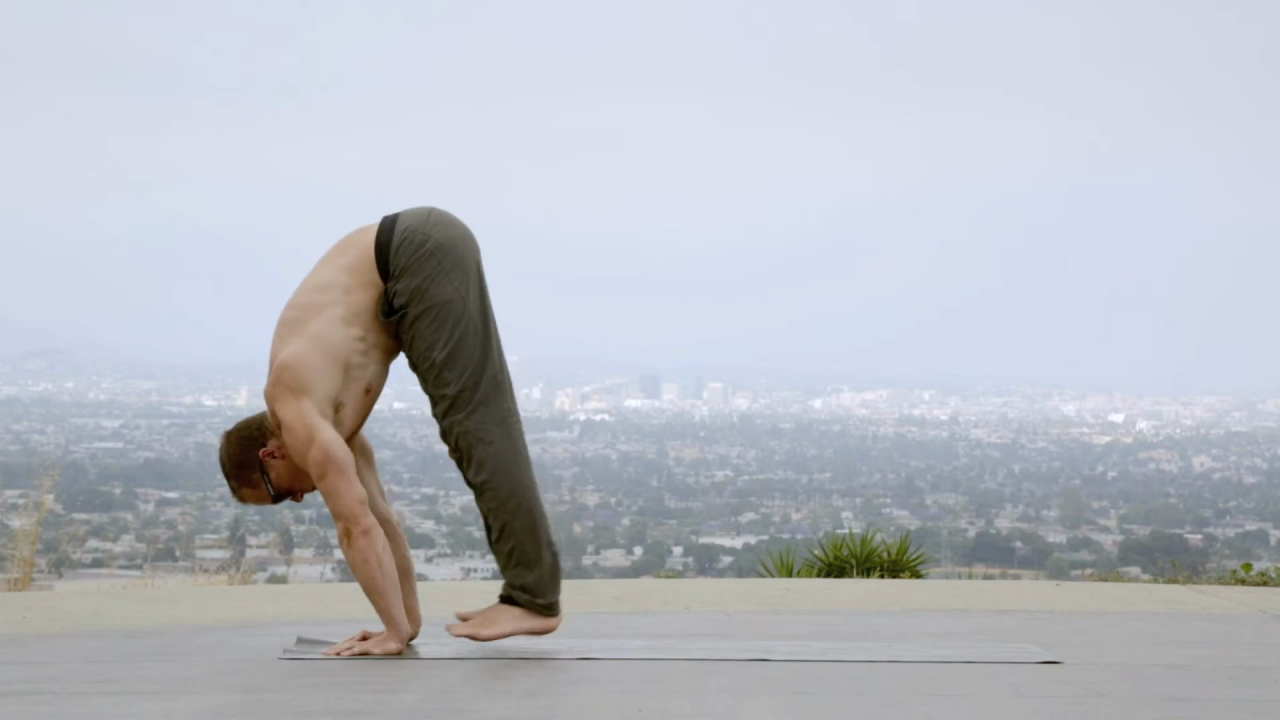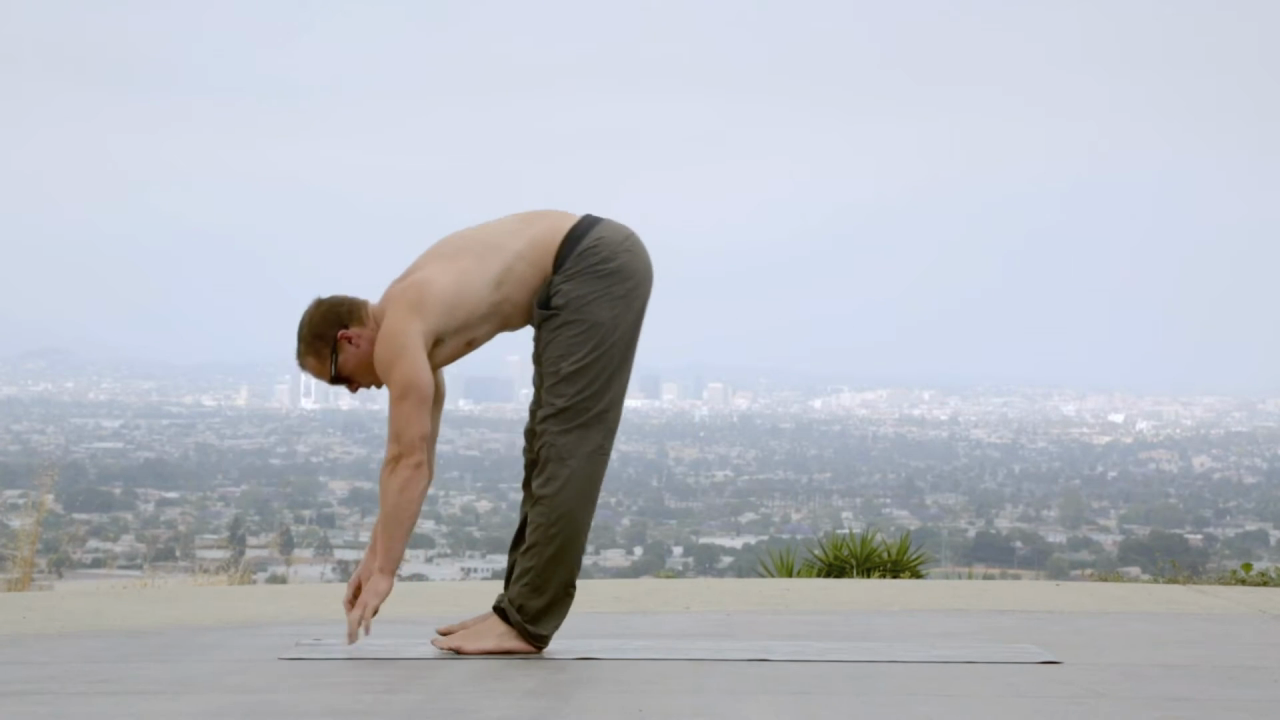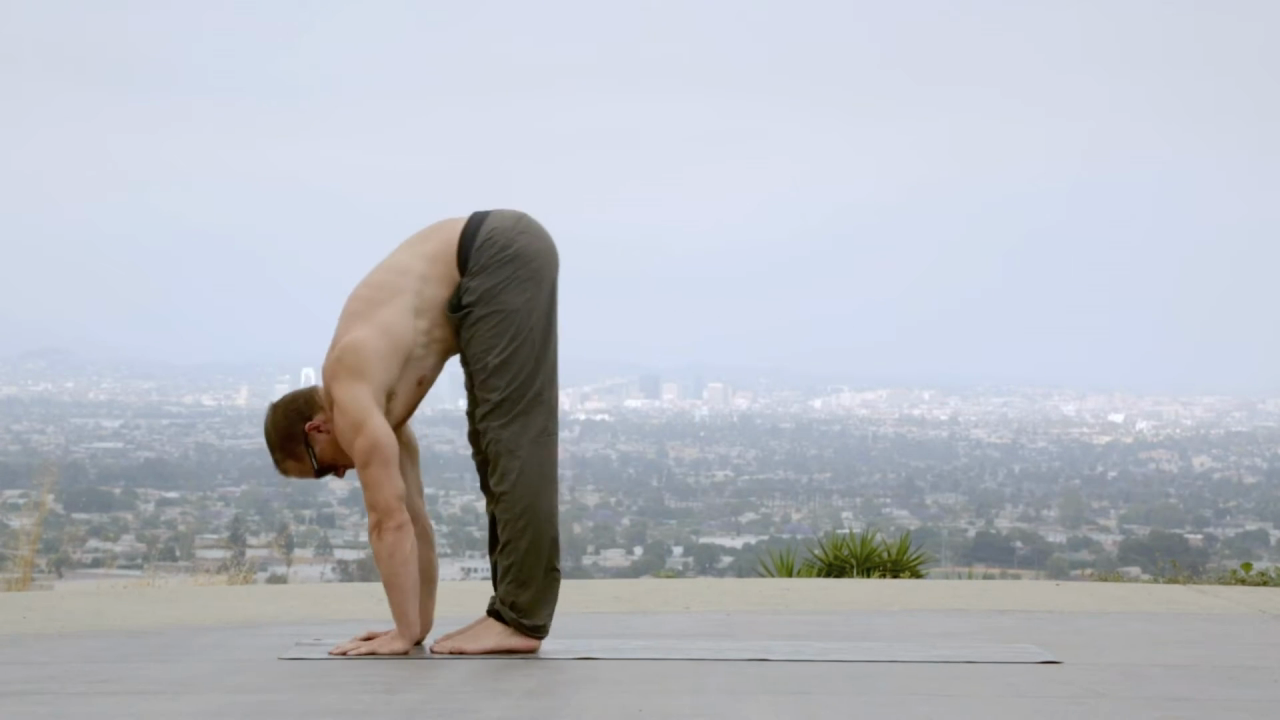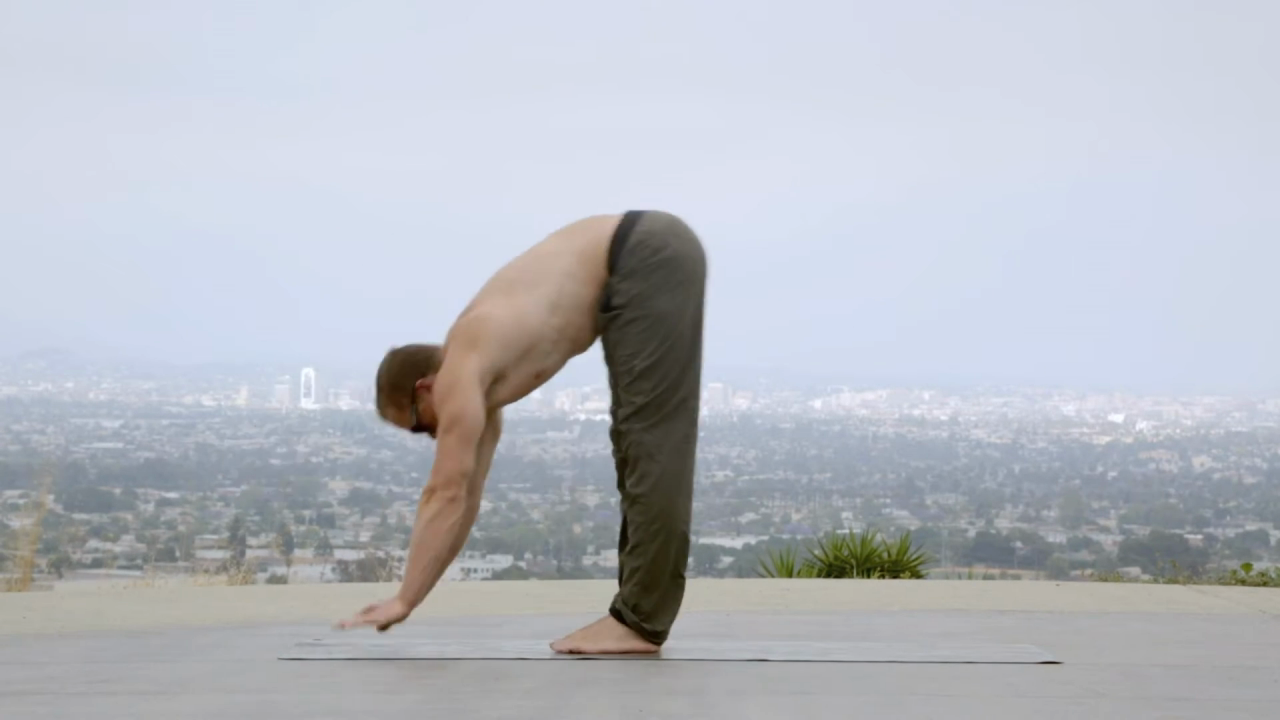
dt=0.5s
person 1, frame 1
left shoulder: (295, 419)
right shoulder: (329, 416)
left elbow: (357, 528)
right elbow: (378, 520)
left wrist: (397, 632)
right wrist: (408, 621)
left hip: (426, 251)
right hip: (433, 251)
left knee: (476, 428)
right knee: (474, 431)
left ankle: (532, 597)
right ankle: (528, 593)
person 1, frame 2
left shoulder: (395, 335)
right shoulder: (417, 332)
left elbow: (408, 459)
right elbow: (414, 457)
left wrist: (384, 571)
right wrist: (375, 557)
left hip: (595, 265)
right hip: (597, 262)
left knee: (565, 447)
right knee: (554, 446)
left ankle: (523, 619)
right ankle: (521, 612)
person 1, frame 3
left shoulder: (351, 405)
right shoulder: (378, 409)
left elbow: (391, 523)
right elbow: (412, 515)
left wrist: (407, 631)
right wrist: (420, 623)
left hip: (499, 253)
right hip: (504, 253)
left knee: (511, 440)
right knee: (502, 441)
left ankle: (520, 616)
right ankle: (520, 612)
person 1, frame 4
left shoulder: (461, 374)
right shoulder: (474, 388)
left elbow: (445, 494)
right elbow: (463, 498)
left wrist: (404, 600)
right wrist: (409, 599)
left hip: (653, 257)
right hip: (650, 253)
left knee: (650, 437)
right knee: (645, 437)
left ankle: (641, 617)
right ankle: (641, 609)
